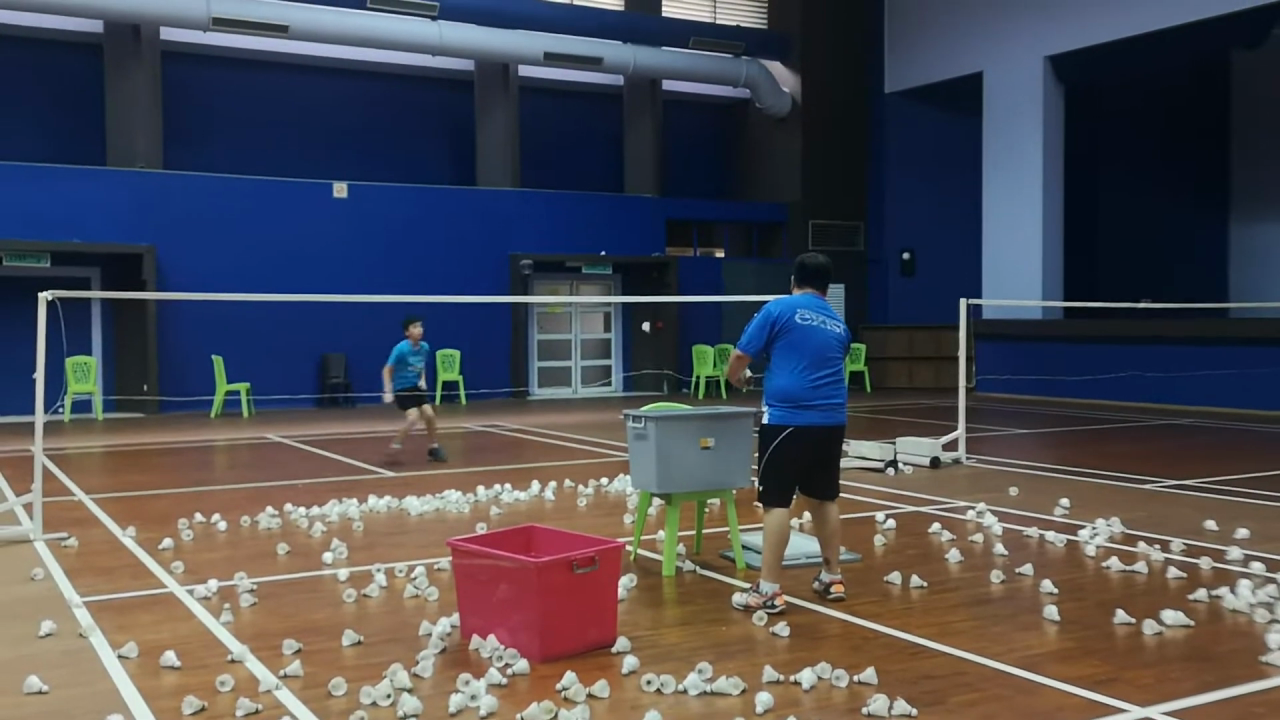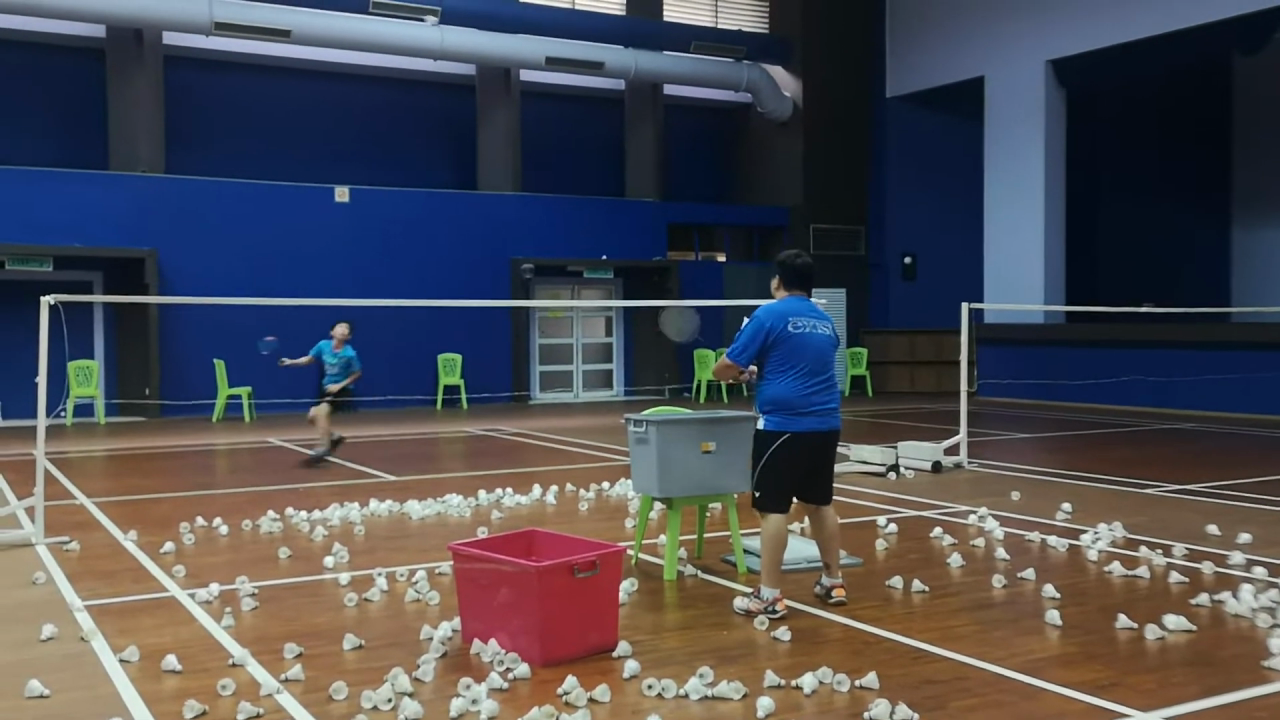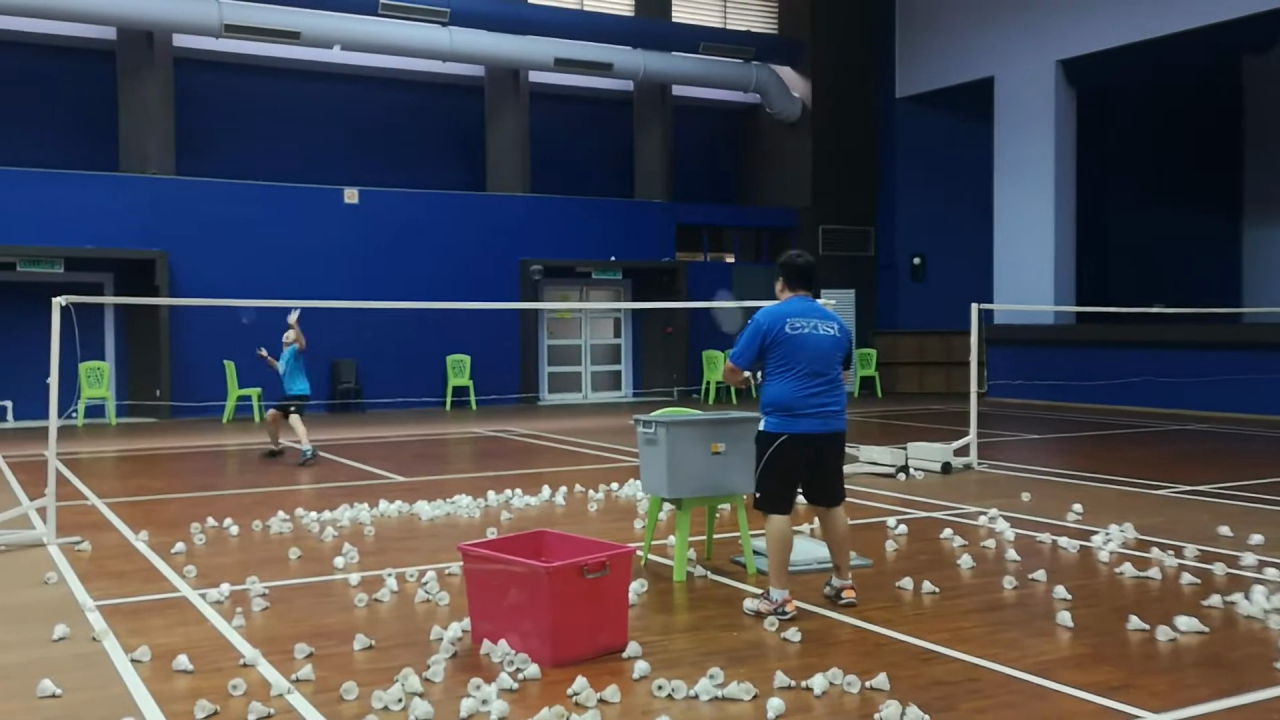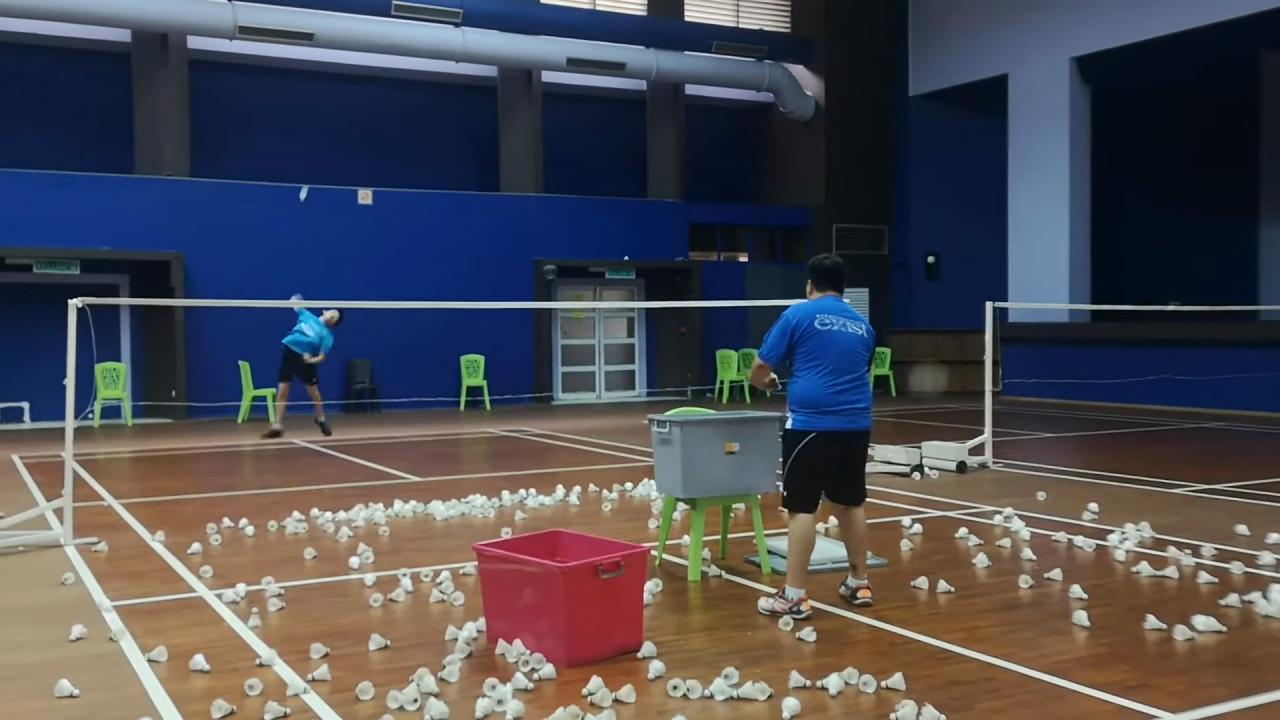
dt=0.4s
person 1, frame 1
left shoulder: (778, 309)
right shoulder: (839, 326)
left elbow: (740, 356)
left wrist: (736, 378)
left hip: (787, 419)
right hip: (831, 421)
left knee: (776, 502)
right knee: (824, 499)
left ankle: (768, 591)
right ankle: (833, 577)
person 1, frame 2
left shoulder: (768, 316)
right shoulder: (826, 322)
left elbow: (727, 368)
left wrist: (724, 374)
right wrist: (758, 372)
left hip: (783, 425)
right hip: (826, 425)
left knee: (773, 508)
right knee: (821, 503)
left ankle: (769, 596)
right ankle: (833, 582)
person 1, frame 3
left shoulder: (769, 318)
right shoulder: (836, 324)
left elbow: (732, 370)
left wrist: (742, 380)
left hip: (784, 427)
right hip: (831, 428)
left knee: (777, 510)
right knee: (831, 505)
left ankle: (778, 597)
right ankle: (843, 584)
person 1, frame 4
left shoulder: (798, 314)
right shoulder: (862, 325)
left elbow: (760, 367)
left wrist: (764, 382)
left hip: (812, 424)
right hip: (856, 425)
left knee: (801, 508)
right knee: (850, 504)
left ankle: (794, 596)
right ankle: (859, 583)
